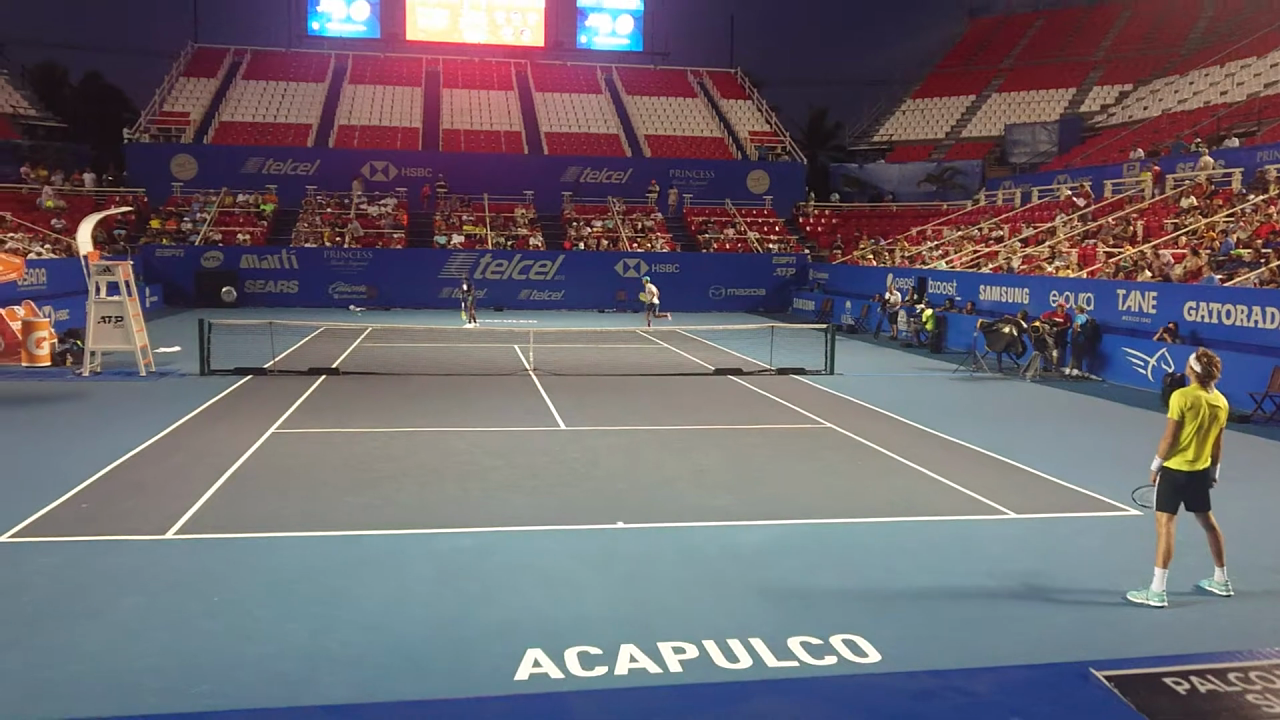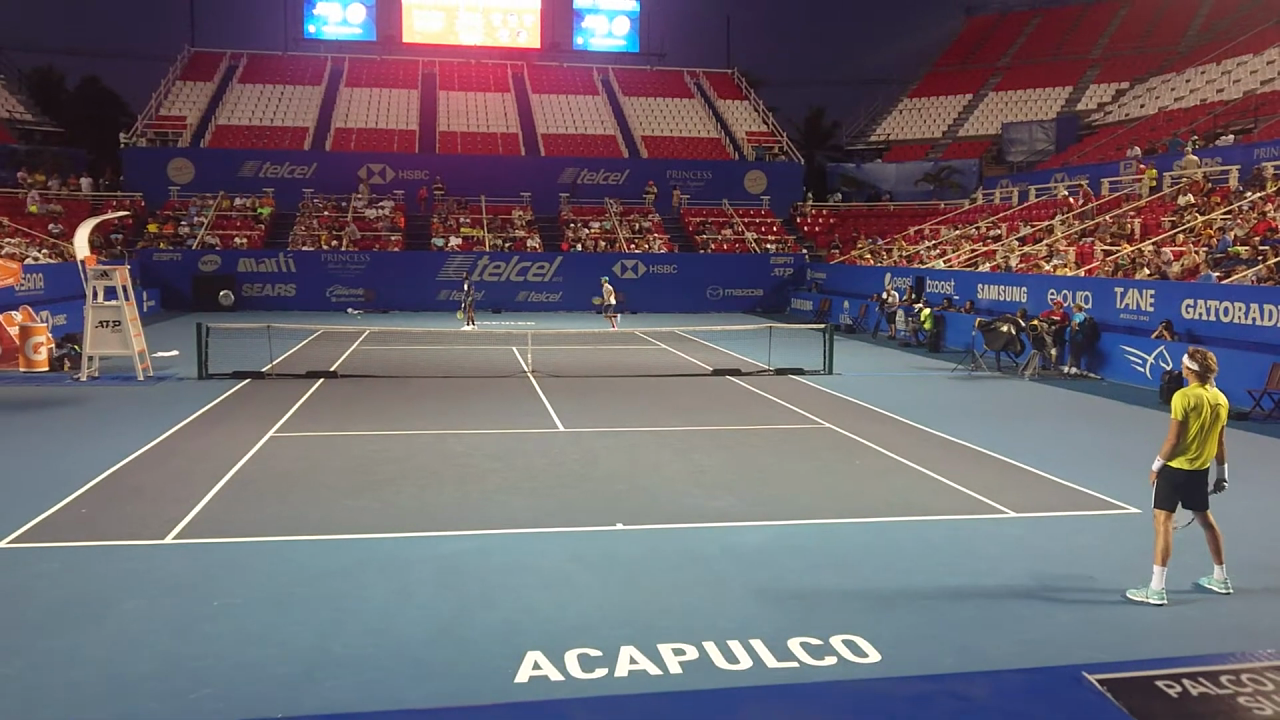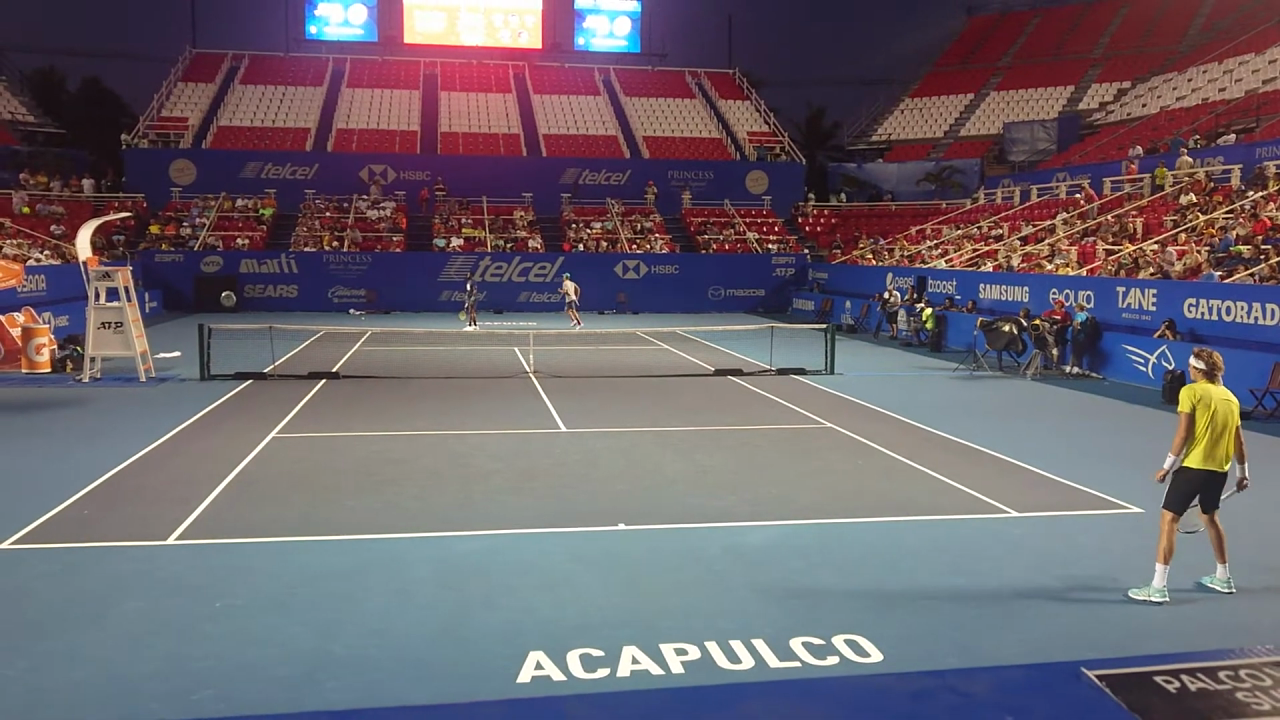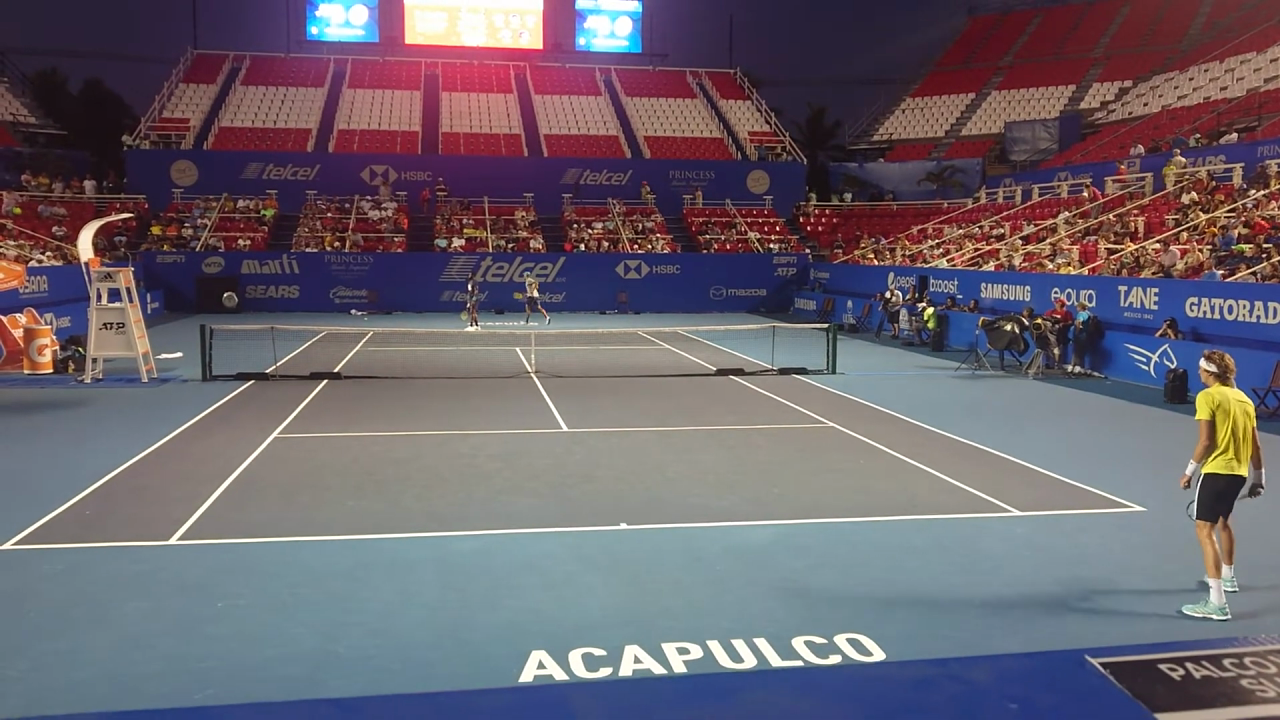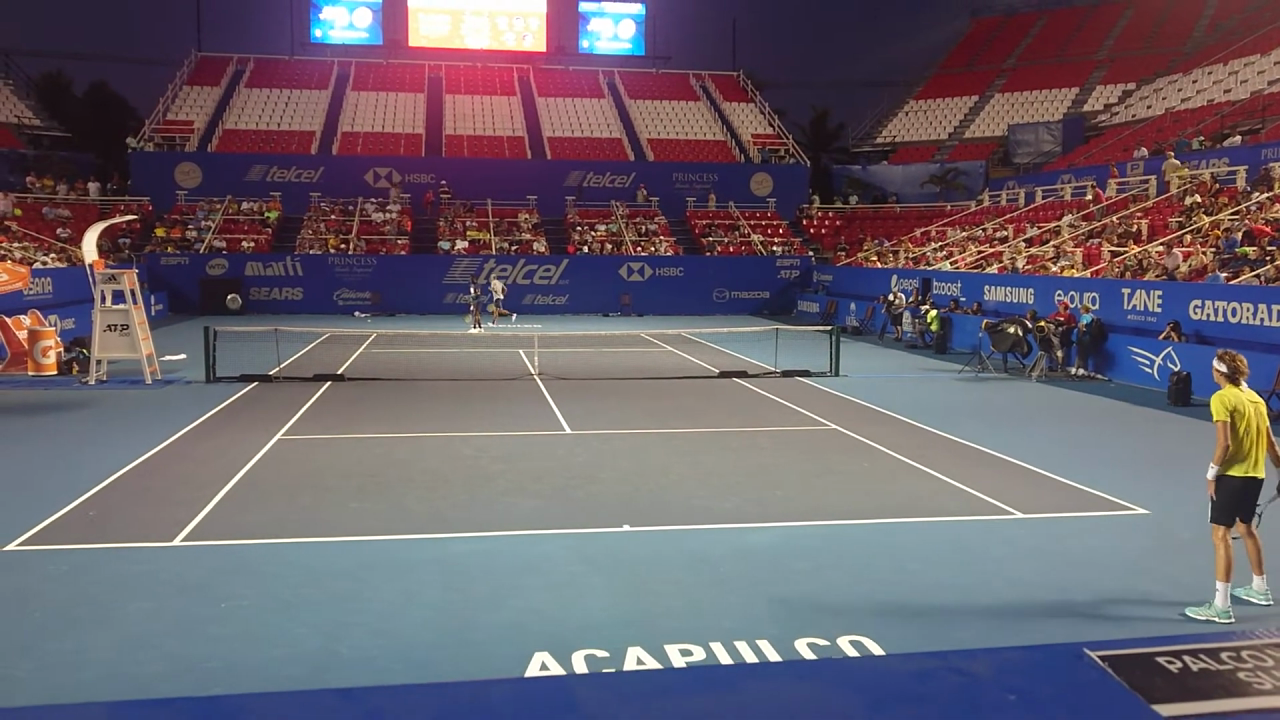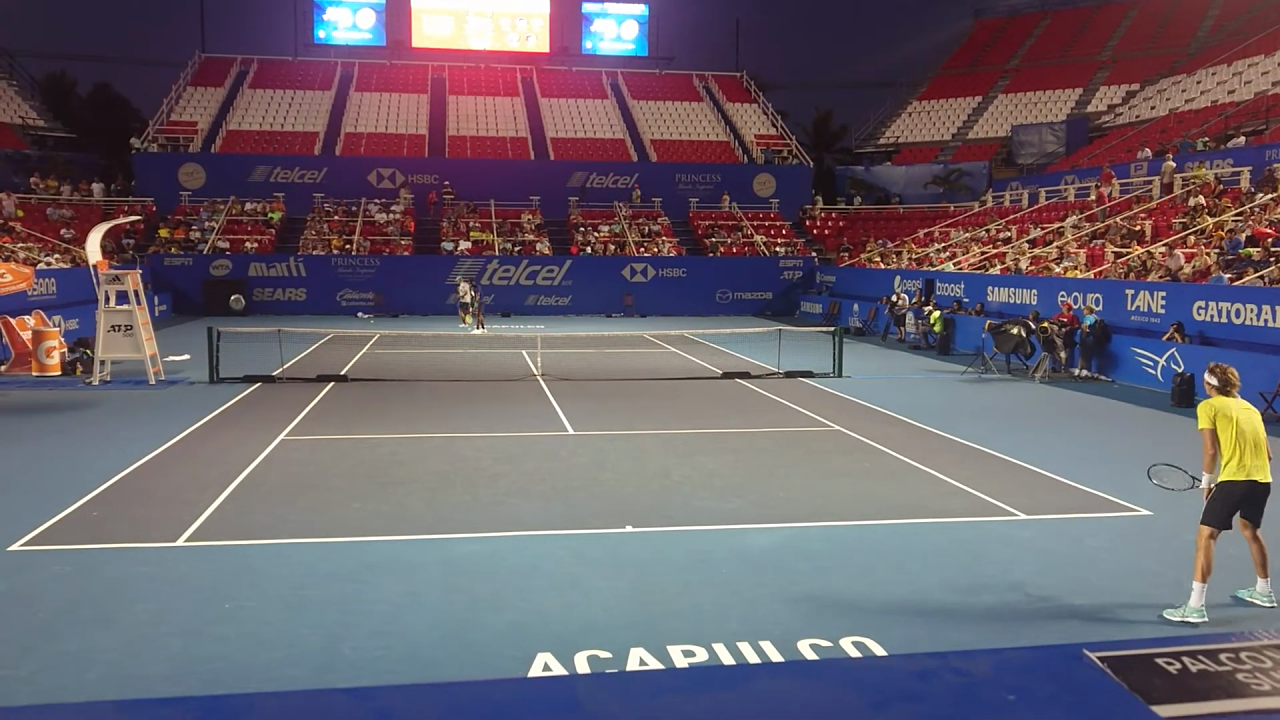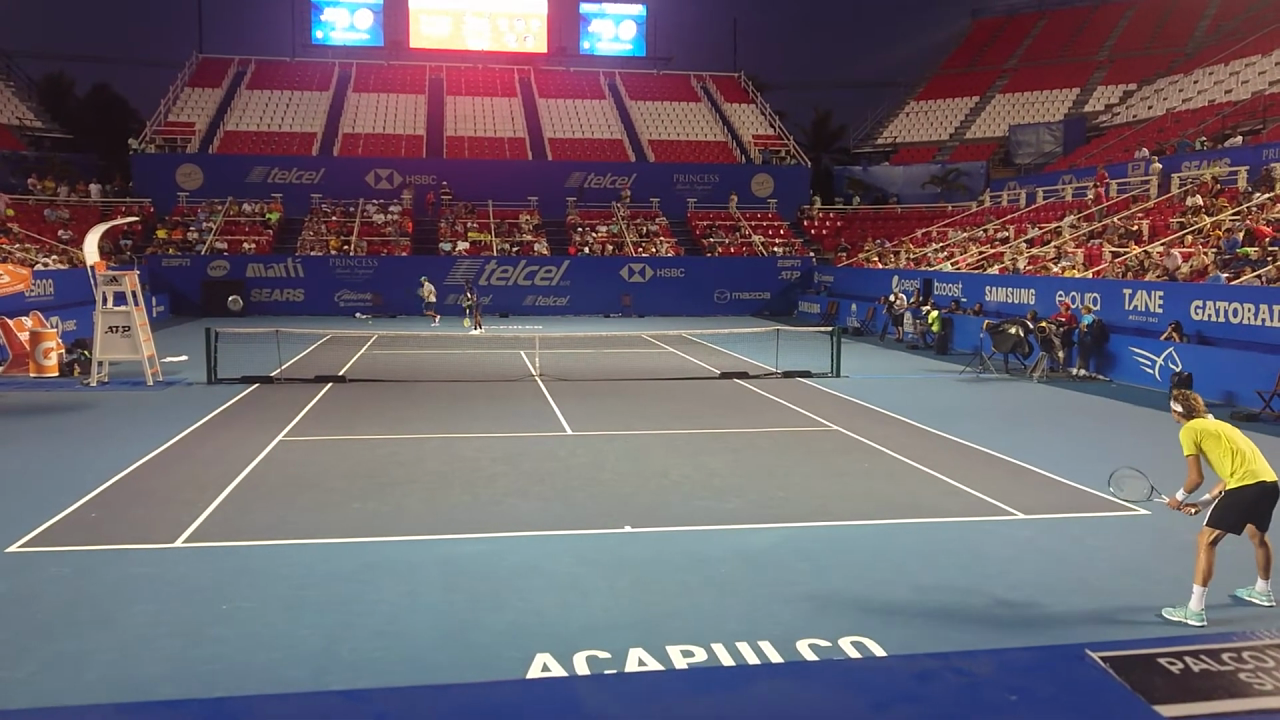
dt=0.5s
person 1, frame 1
left shoulder: (1182, 396)
right shoulder: (1221, 402)
left elbow: (1169, 438)
right elbow: (1216, 443)
left wrist: (1155, 466)
right wrist: (1213, 473)
left hip: (1175, 470)
right hip: (1201, 471)
left knee: (1165, 525)
right knee: (1208, 522)
left ankle: (1158, 591)
right ankle: (1221, 580)
person 1, frame 2
left shoulder: (1184, 396)
right shoulder: (1221, 399)
left elbow: (1173, 440)
right elbow: (1220, 442)
left wrist: (1156, 466)
right wrist: (1222, 474)
left hip: (1175, 468)
right hip: (1200, 470)
left knee: (1163, 522)
right knee: (1205, 520)
left ankle: (1157, 589)
right ankle: (1221, 578)
person 1, frame 3
left shoulder: (1191, 392)
right shoulder: (1231, 398)
left elbow: (1183, 434)
right elbow: (1238, 441)
left wrist: (1167, 465)
right wrist: (1242, 472)
left hip: (1193, 468)
right hip: (1219, 470)
left knee: (1168, 522)
right knee: (1211, 519)
left ankle: (1158, 587)
right ankle: (1223, 578)
person 1, frame 4
left shoulder: (1208, 396)
right shoulder: (1244, 399)
left elbow: (1205, 442)
right elbow: (1255, 445)
left wrist: (1189, 471)
right wrist: (1258, 478)
left hip: (1216, 471)
right hip: (1239, 473)
left knee: (1205, 532)
right knee: (1223, 523)
left ankle: (1217, 603)
right ankle: (1227, 577)
person 1, frame 5
left shoulder: (1222, 398)
right shoulder: (1256, 398)
left elbow: (1224, 443)
left wrist: (1211, 475)
left hip: (1232, 475)
right hip: (1255, 476)
left knee: (1221, 536)
right knee: (1245, 528)
left ankle: (1221, 606)
person 1, frame 6
left shoulder: (1208, 406)
right shoulder: (1249, 408)
left elbow: (1211, 452)
right elbow: (1267, 454)
left wrist: (1207, 483)
left hip: (1235, 479)
right hip: (1263, 480)
left knee: (1206, 537)
right knee: (1250, 532)
left ankle: (1195, 607)
right ankle: (1264, 591)
person 1, frame 7
left shoulder: (1189, 430)
right shoulder: (1219, 425)
left elbow: (1196, 478)
left wrist: (1179, 498)
right wrist: (1200, 504)
left hip: (1247, 486)
left knee: (1206, 541)
right knee: (1257, 535)
left ankle: (1195, 610)
